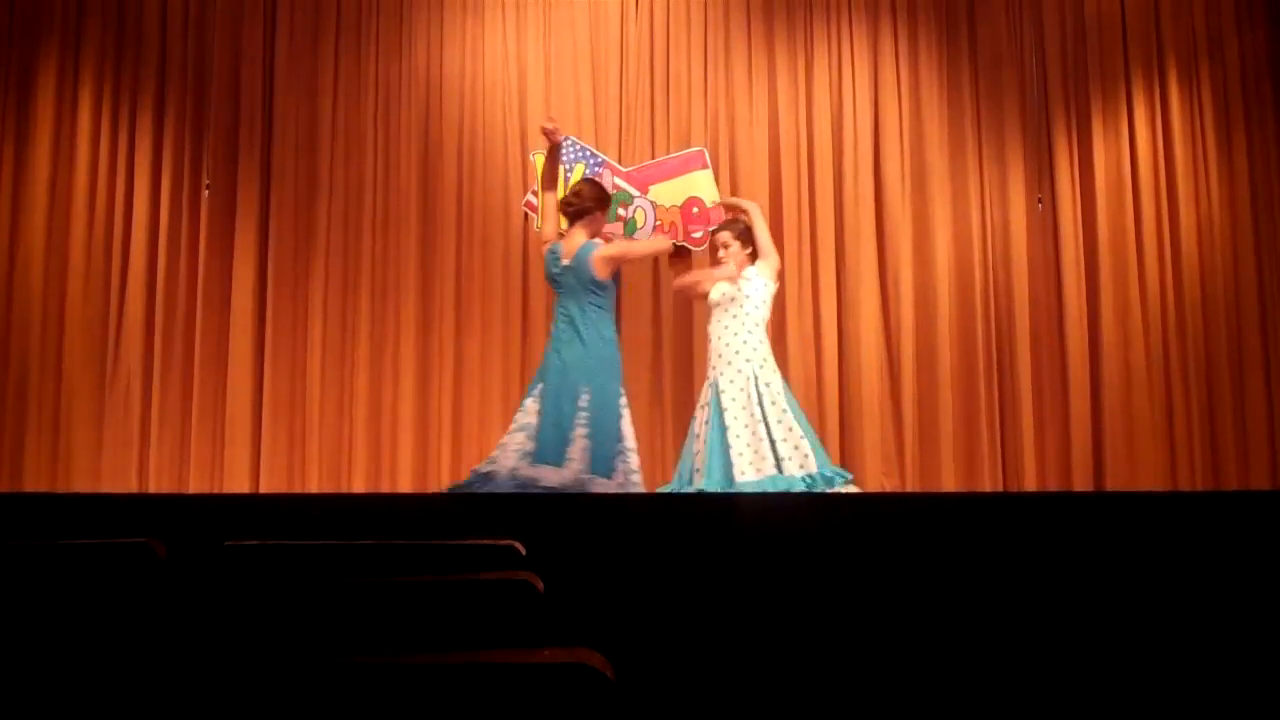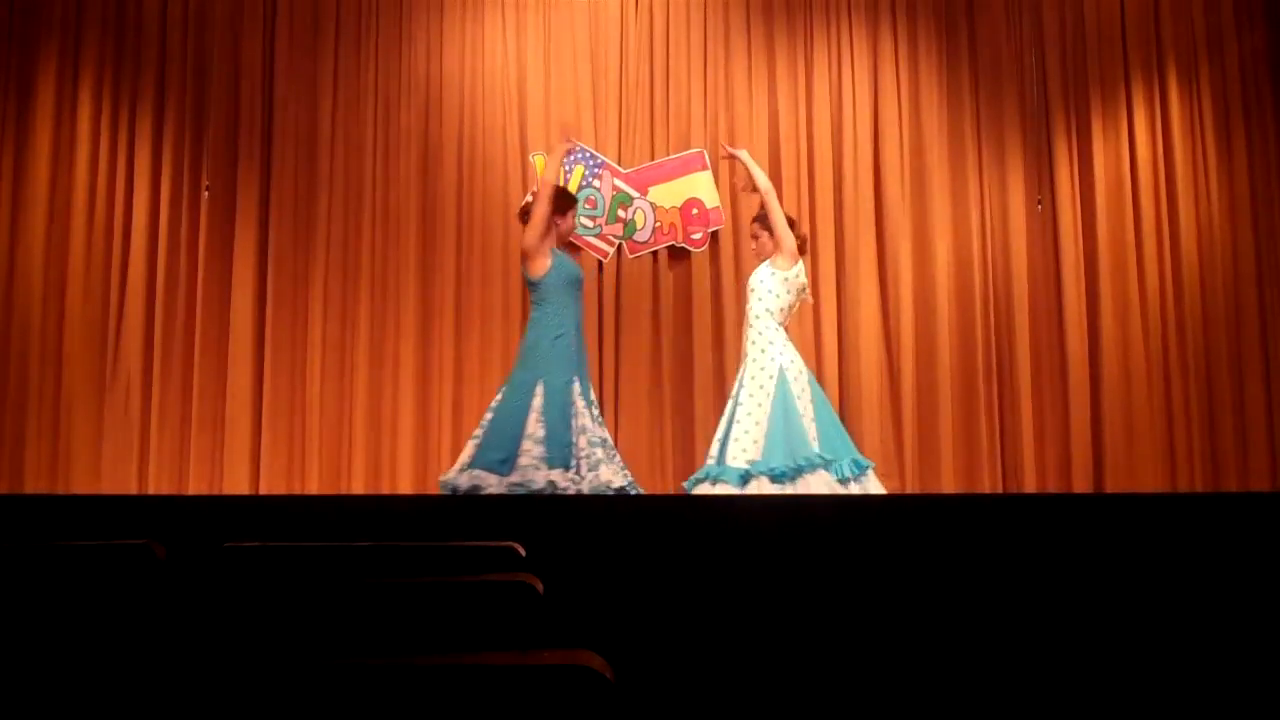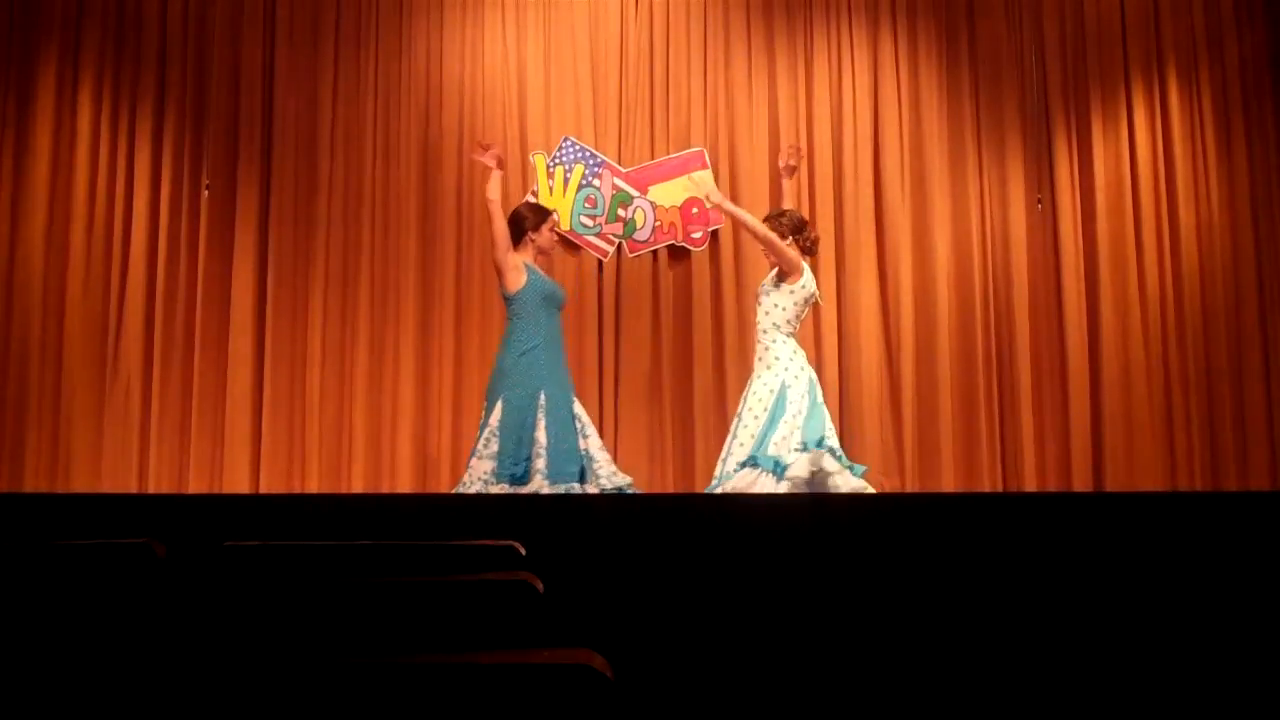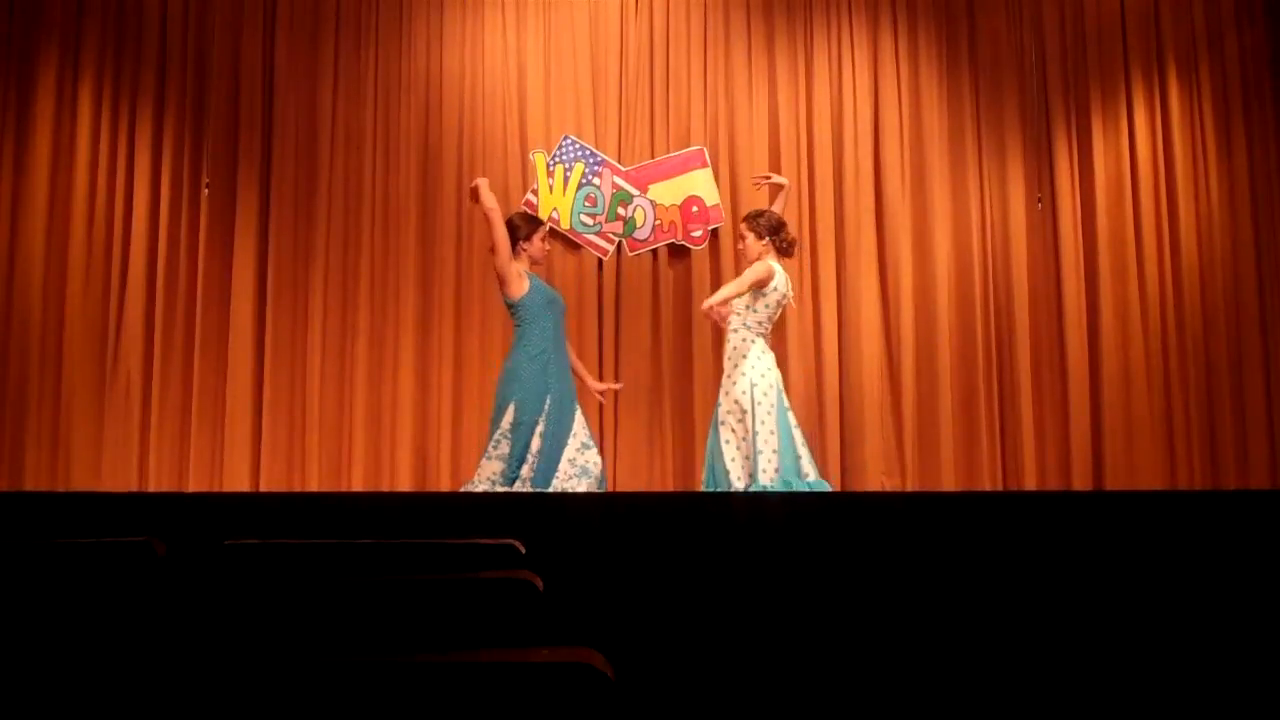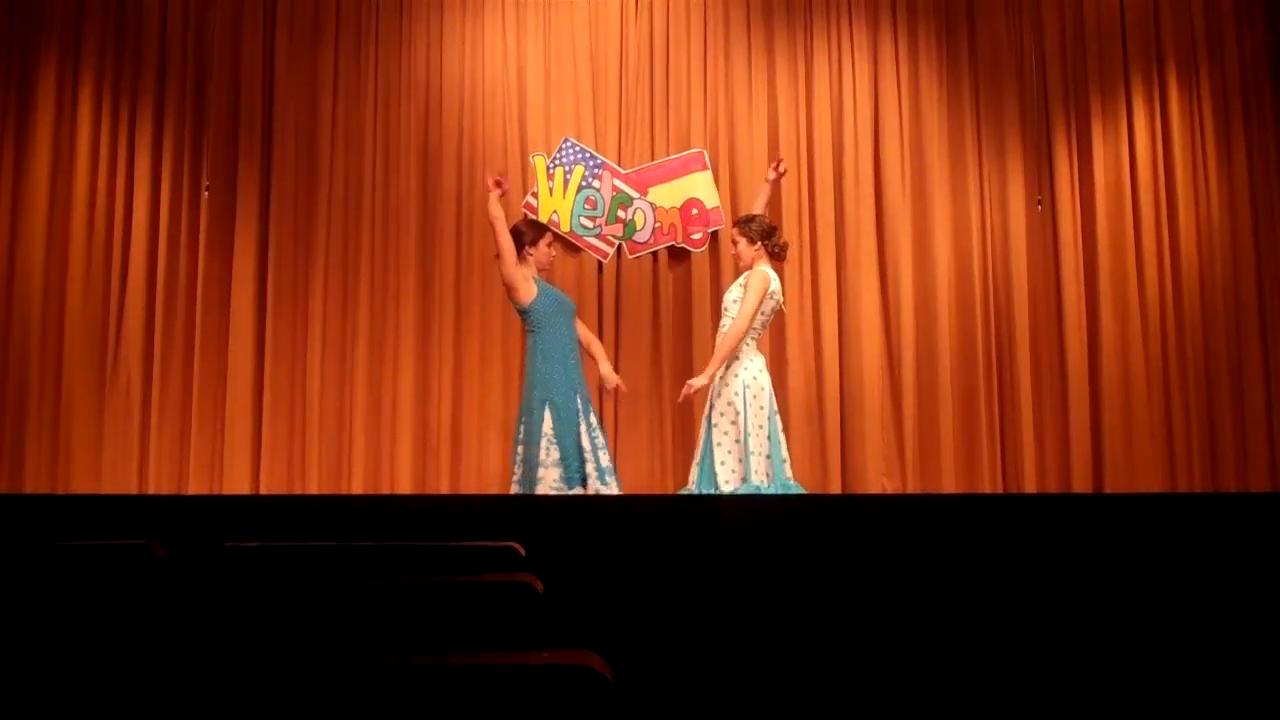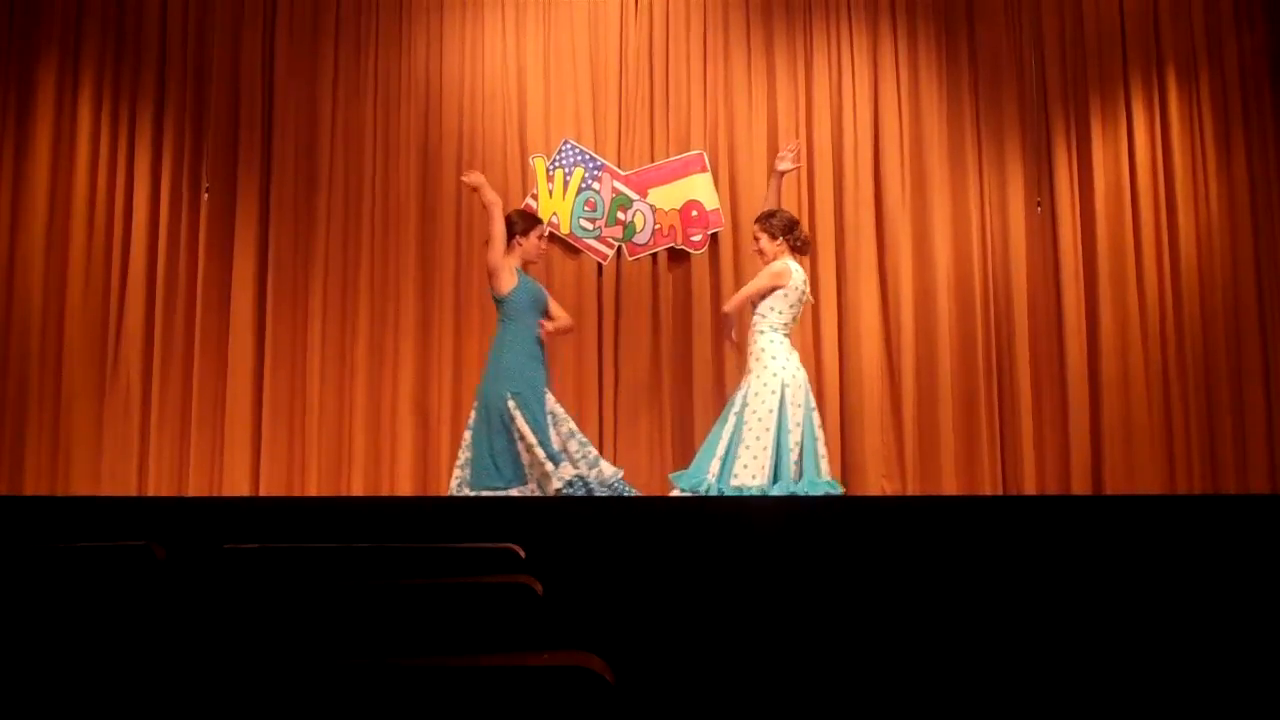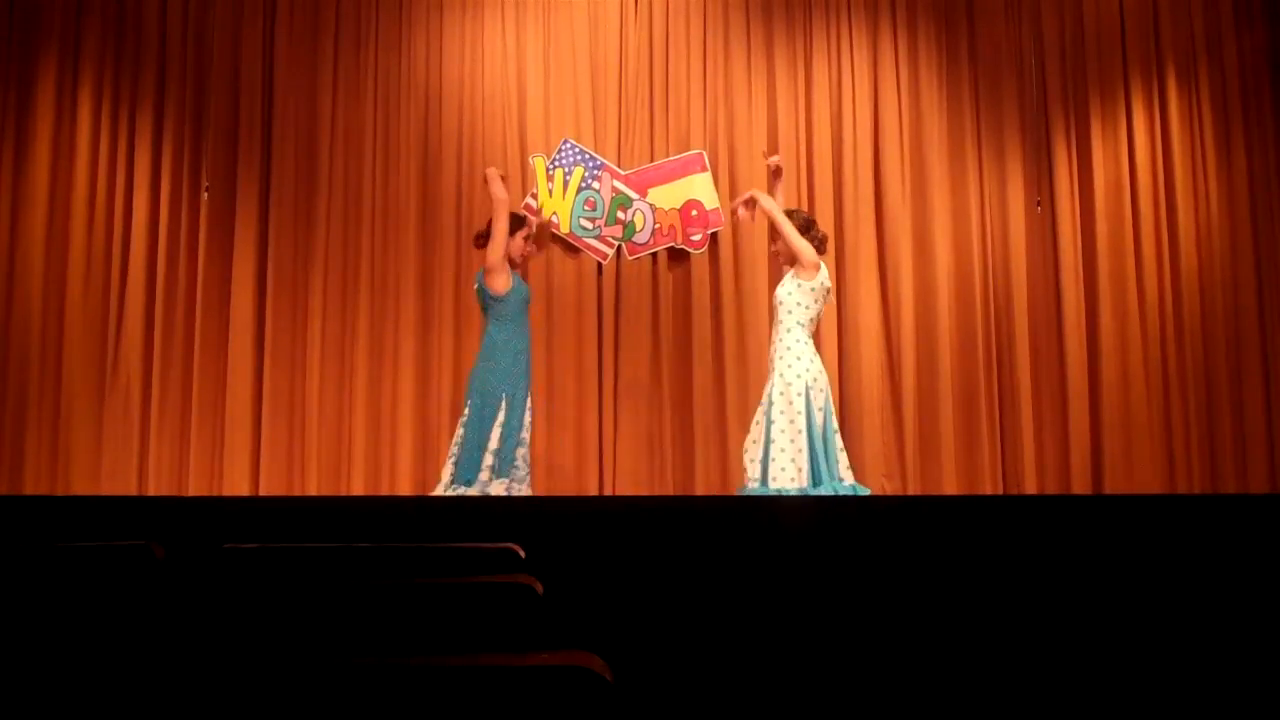
dt=0.4s
person 1, frame 1
left shoulder: (550, 248)
right shoulder: (604, 253)
left elbow: (548, 189)
right elbow: (663, 244)
left wrist: (553, 149)
right wrist: (628, 247)
left hip: (559, 360)
right hip: (596, 363)
left knee: (547, 438)
right knee: (594, 445)
person 1, frame 2
left shoulder: (551, 253)
right shoulder: (534, 250)
left elbow: (552, 196)
right elbow: (545, 190)
left wrist: (559, 152)
right wrist: (559, 153)
left hip: (563, 362)
right hip: (546, 361)
left knee: (561, 439)
right knee: (540, 437)
person 1, frame 3
left shoulder: (536, 275)
right shoulder: (510, 266)
right elbow: (493, 202)
right wrist: (496, 170)
left hip: (548, 381)
right hip: (520, 379)
left knee: (552, 462)
right knee: (517, 460)
person 1, frame 4
left shoulder: (536, 286)
right shoulder: (511, 276)
right elbow: (492, 212)
left wrist: (588, 380)
right wrist: (483, 188)
left hip: (554, 388)
right hip: (528, 385)
left knee: (571, 468)
right knee: (522, 467)
person 1, frame 5
left shoulder: (547, 292)
right shoulder: (518, 282)
left elbow: (582, 333)
right elbow: (497, 221)
left wrist: (605, 367)
right wrist: (494, 195)
left hip: (571, 391)
right hip: (548, 390)
left knee: (582, 468)
right knee: (553, 471)
person 1, frame 6
left shoulder: (530, 284)
right shoulder: (501, 271)
left elbow: (566, 319)
right elbow: (494, 205)
left wrist: (554, 326)
right wrist: (480, 185)
left hip: (528, 383)
right hip: (512, 384)
left knee: (523, 465)
right knee: (554, 457)
person 1, frame 7
left shoulder: (504, 275)
right shoulder: (495, 271)
right elbow: (500, 205)
left wrist: (534, 228)
right wrist: (493, 177)
left hip: (506, 382)
right hip: (498, 383)
left knee: (495, 463)
right knee: (494, 465)
person 2, frame 1
left shoulder: (765, 271)
right shoulder: (716, 286)
left elbow: (753, 209)
right elbow: (681, 284)
left wrist: (737, 206)
right wrist: (716, 275)
left hip: (755, 373)
right hip: (720, 378)
left knee: (773, 455)
right knee: (721, 461)
person 2, frame 2
left shoulder: (788, 257)
right shoulder: (775, 267)
left elbow: (770, 196)
right elbow: (766, 219)
left wrist: (745, 158)
right wrist: (757, 186)
left hip: (772, 361)
right hip: (760, 364)
left knee: (768, 443)
right knee: (759, 441)
person 2, frame 3
left shoulder: (794, 268)
right shoulder: (791, 272)
left elbow: (765, 231)
right elbow: (785, 222)
left wrist: (722, 202)
right wrist: (786, 177)
left hip: (782, 372)
right hip: (775, 371)
left knee: (759, 454)
person 2, frame 4
left shoulder: (765, 270)
right shoulder: (772, 271)
left elbow: (742, 282)
right elbow: (768, 224)
left wrist: (716, 300)
right wrist: (783, 190)
left hip: (750, 369)
right hip: (749, 368)
left knee: (757, 459)
right knee: (749, 458)
person 2, frame 5
left shoulder: (760, 276)
right shoulder: (761, 275)
left elbow: (740, 327)
right elbow: (754, 225)
left wrist: (707, 374)
right wrist: (769, 185)
left hip: (740, 375)
right hip: (740, 373)
left knee: (740, 461)
right knee: (737, 459)
person 2, frame 6
left shoulder: (780, 270)
right shoulder: (788, 269)
left elbow: (729, 307)
right elbow: (771, 220)
left wrist: (731, 331)
right wrist: (777, 176)
left hip: (773, 371)
right hip: (772, 371)
left knee: (759, 459)
right knee: (773, 460)
person 2, frame 7
left shoulder: (811, 265)
right shoulder: (800, 271)
left elbow: (773, 212)
right elbow: (778, 218)
left wrist: (754, 196)
right wrist: (776, 179)
left hip: (797, 370)
right hip: (790, 370)
left knee: (789, 458)
right knee: (794, 457)
